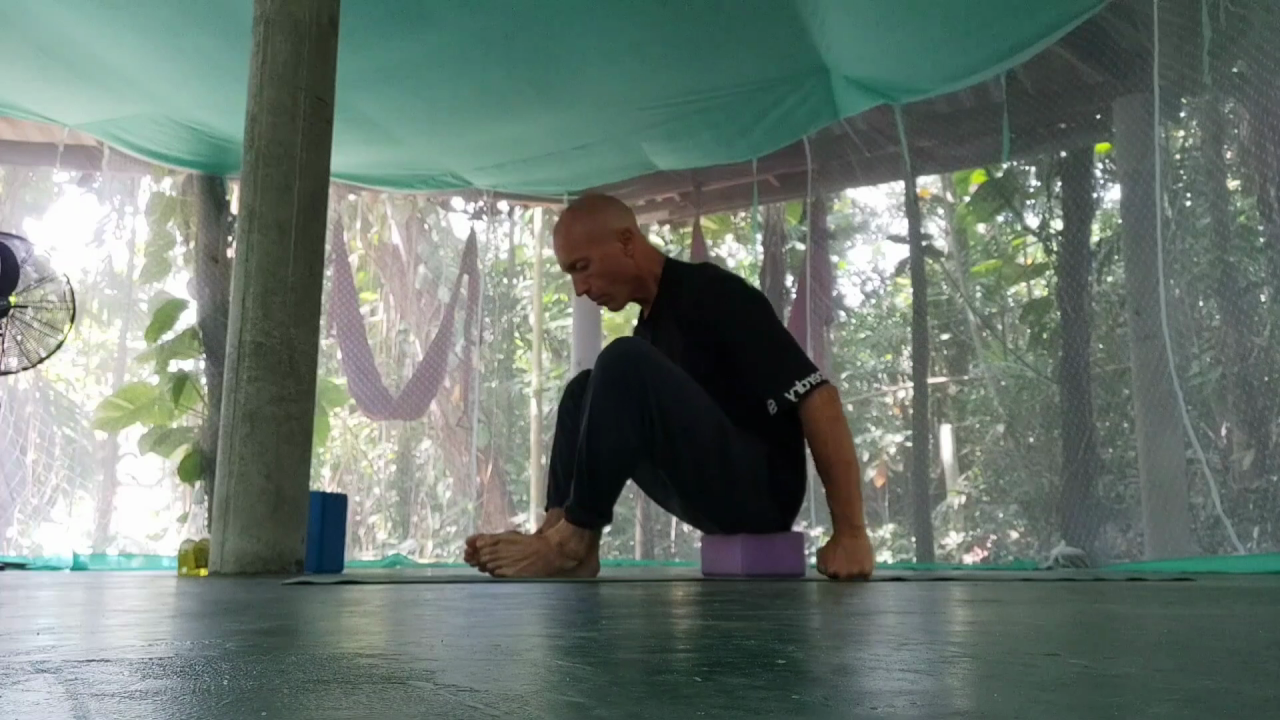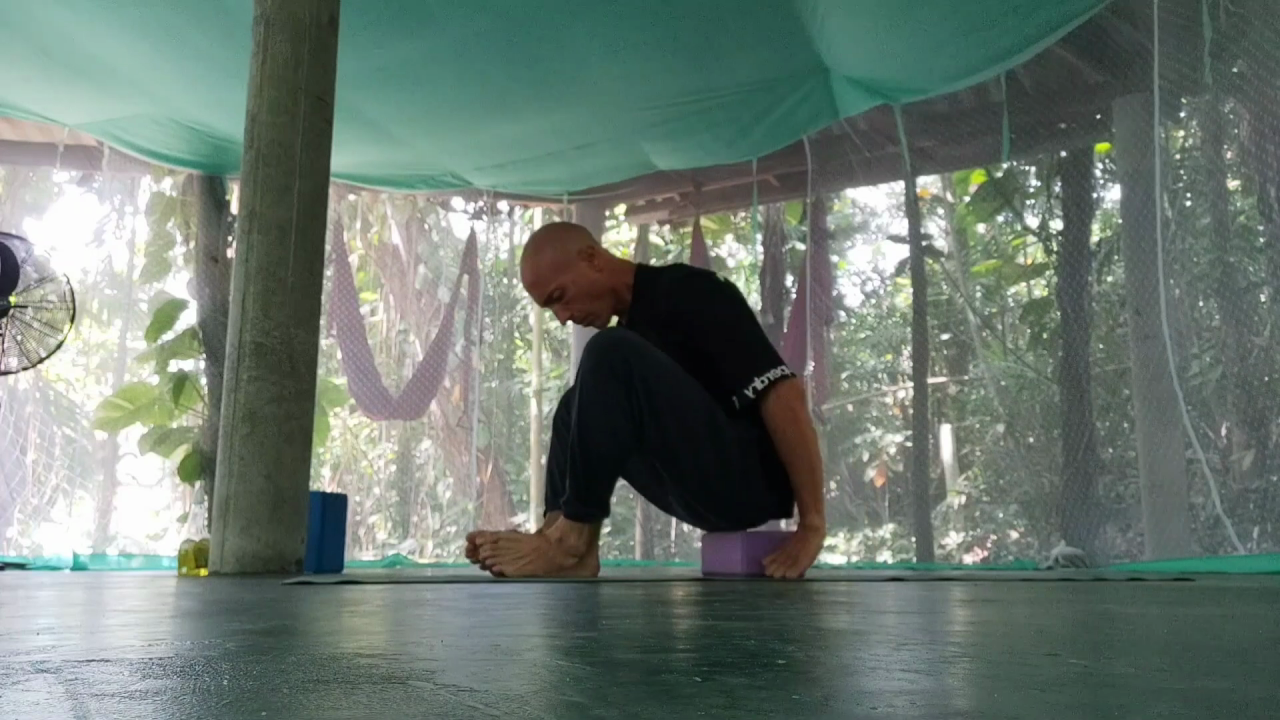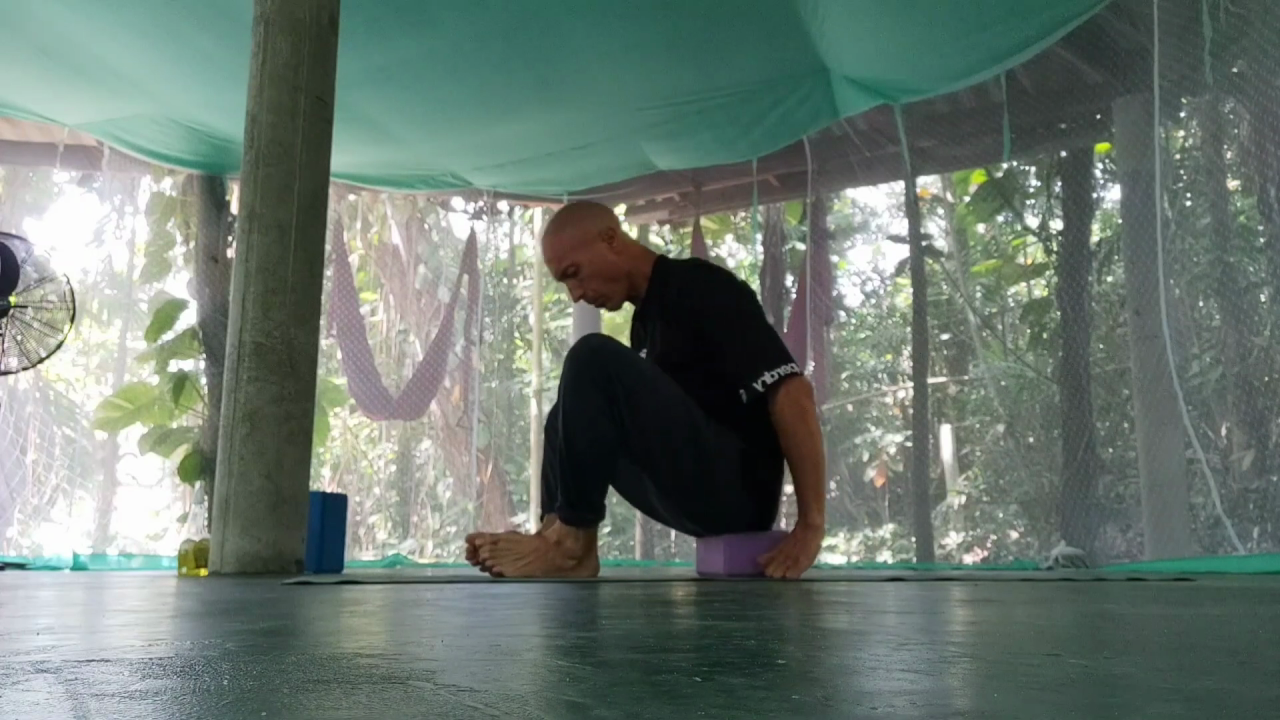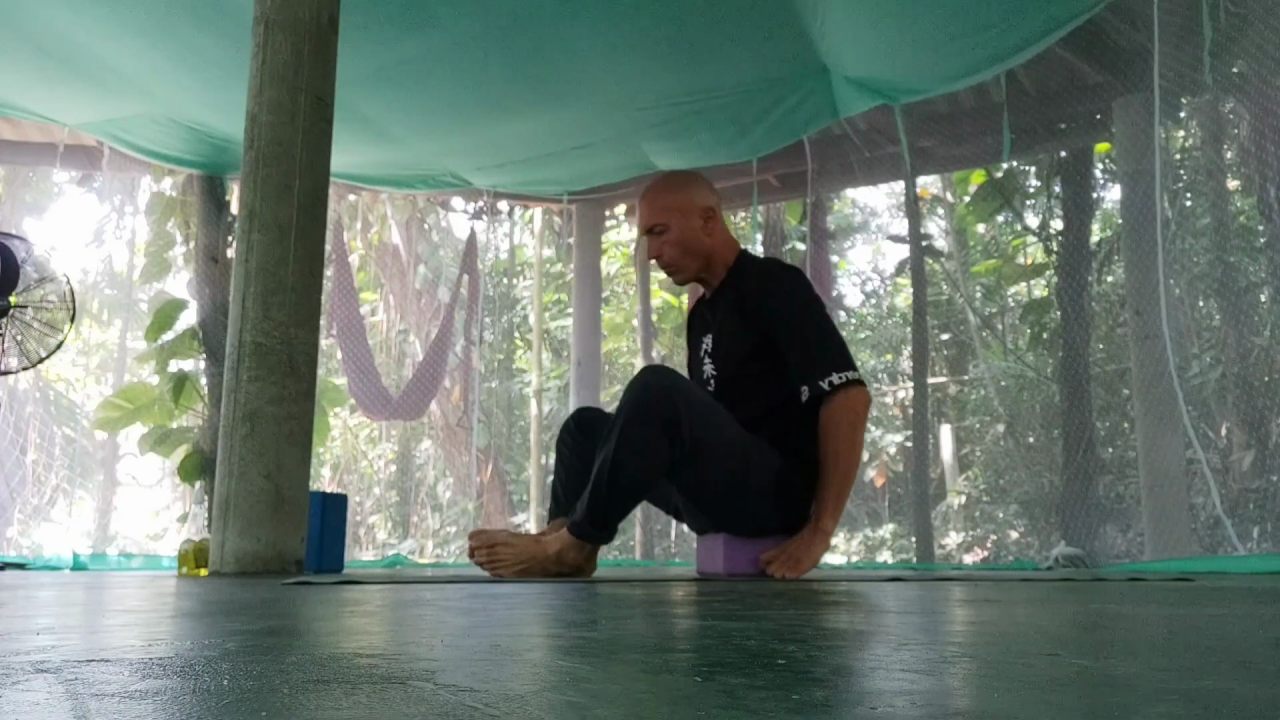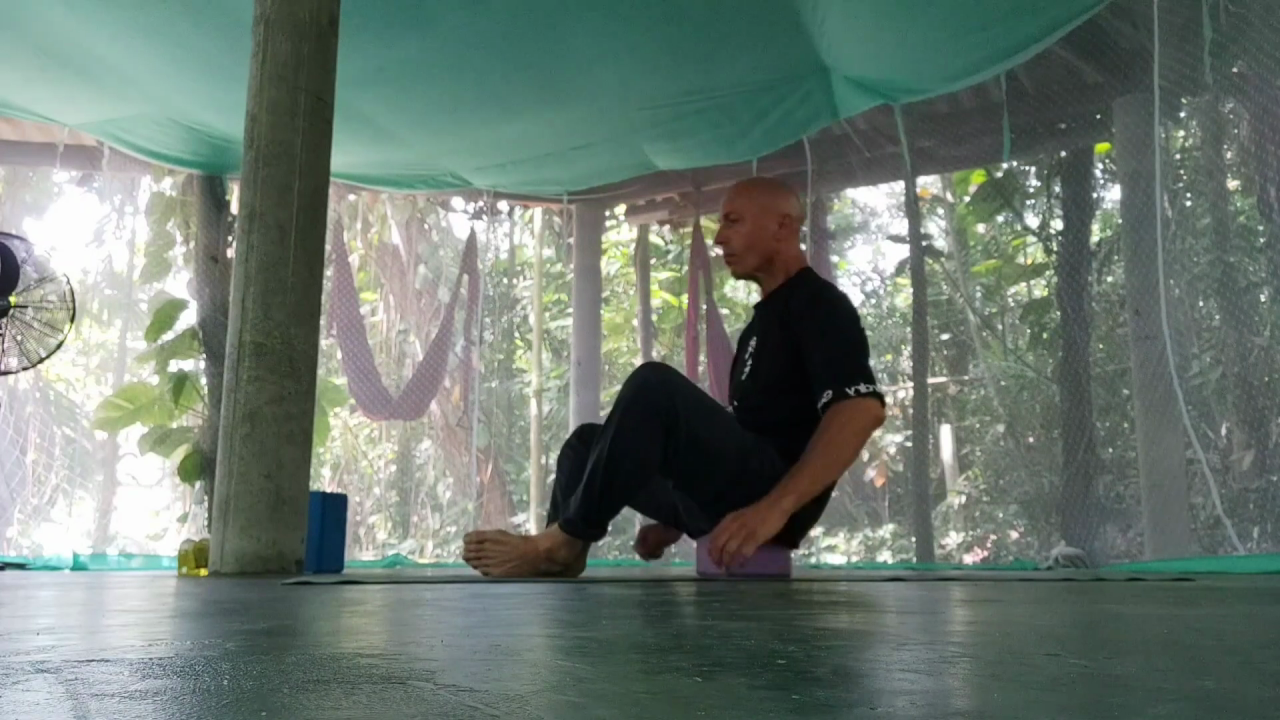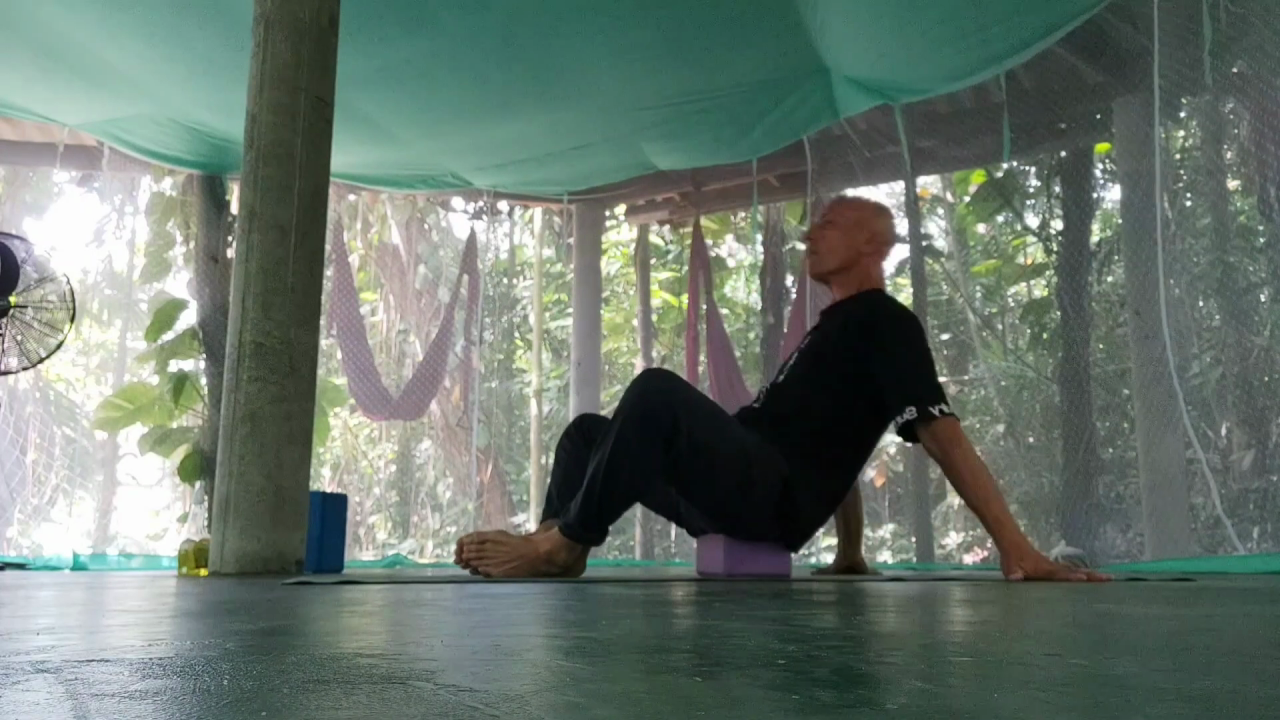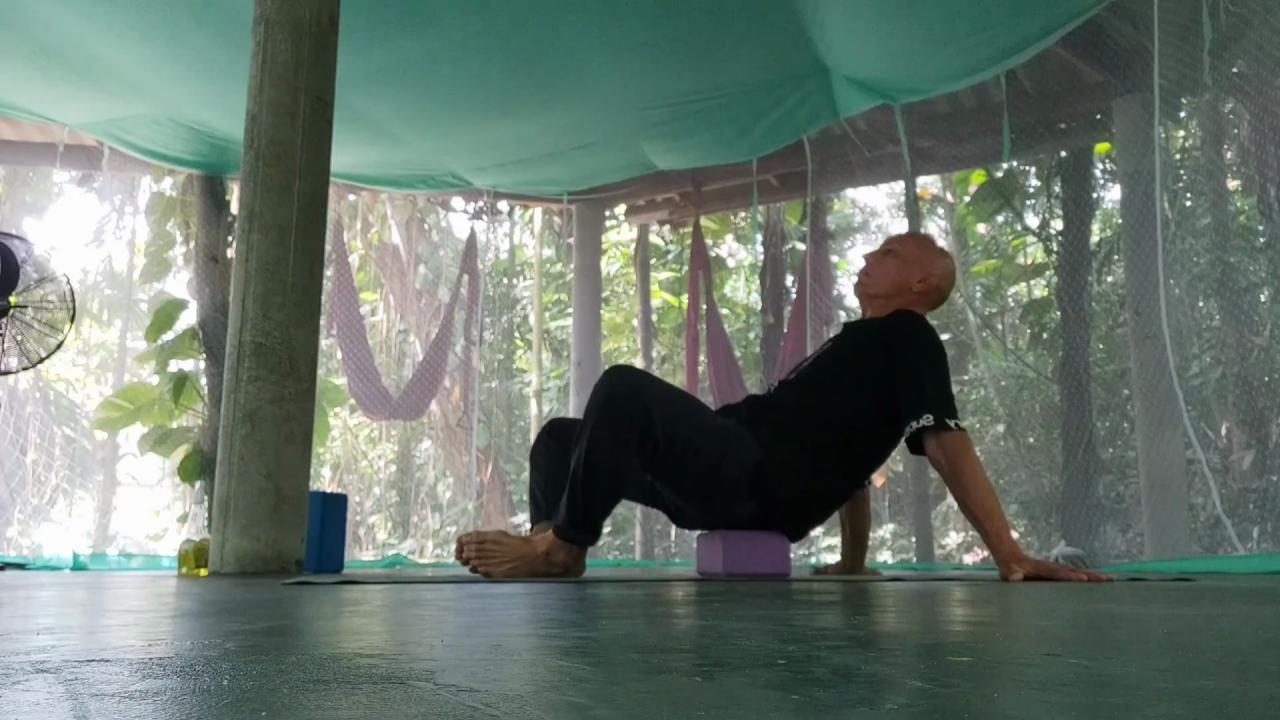
dt=0.7s
person 1, frame 1
left shoulder: (712, 295)
right shoulder: (648, 324)
left elbow: (814, 397)
left wrist: (850, 531)
left hip: (758, 491)
right hip: (706, 490)
left knee: (625, 363)
right knee: (586, 389)
left ankle: (574, 540)
right ankle: (561, 529)
person 1, frame 2
left shoulder: (686, 294)
right shoulder: (633, 320)
left elbow: (783, 392)
left wrist: (812, 526)
left hip: (750, 485)
right hip: (705, 491)
left knee: (610, 356)
right knee: (581, 404)
left ankle: (572, 538)
right ankle: (560, 533)
person 1, frame 3
left shoulder: (700, 289)
right shoulder: (646, 320)
left elbow: (790, 390)
left wrist: (810, 525)
left hip: (735, 488)
right hip: (693, 491)
left knee: (593, 361)
right knee: (572, 413)
left ankle: (572, 539)
right ankle: (557, 533)
person 1, frame 4
left shoulder: (775, 287)
right shoulder: (702, 315)
left elbow: (848, 396)
left wrist: (818, 531)
left hip: (771, 493)
right hip: (720, 492)
left knee: (657, 389)
right knee: (585, 425)
left ankle: (575, 544)
right ankle: (560, 536)
person 1, frame 5
left shoulder: (819, 305)
right shoulder: (763, 321)
left elbow: (862, 410)
left wrist: (775, 508)
right wrist: (676, 522)
left hip: (769, 491)
right hip: (729, 491)
left knee: (654, 385)
right knee: (587, 441)
left ankle: (564, 542)
right ankle: (558, 550)
person 1, frame 6
left shoulder: (885, 323)
right shoulder: (836, 324)
left elbow: (939, 433)
right elbow: (837, 445)
left wrist: (1014, 547)
right wrist: (850, 555)
left hip: (775, 498)
right hip: (733, 490)
left knee: (655, 392)
right knee: (587, 431)
left ankle: (565, 544)
right ankle: (552, 555)
person 1, frame 7
left shoulder: (909, 338)
right shoulder: (860, 341)
left elbow: (947, 445)
right elbow: (847, 450)
left wrist: (1009, 555)
right wrist: (853, 561)
left hip: (760, 483)
right hip: (730, 478)
left knee: (623, 389)
right knee: (560, 439)
left ankle: (560, 545)
right ankle: (550, 563)
